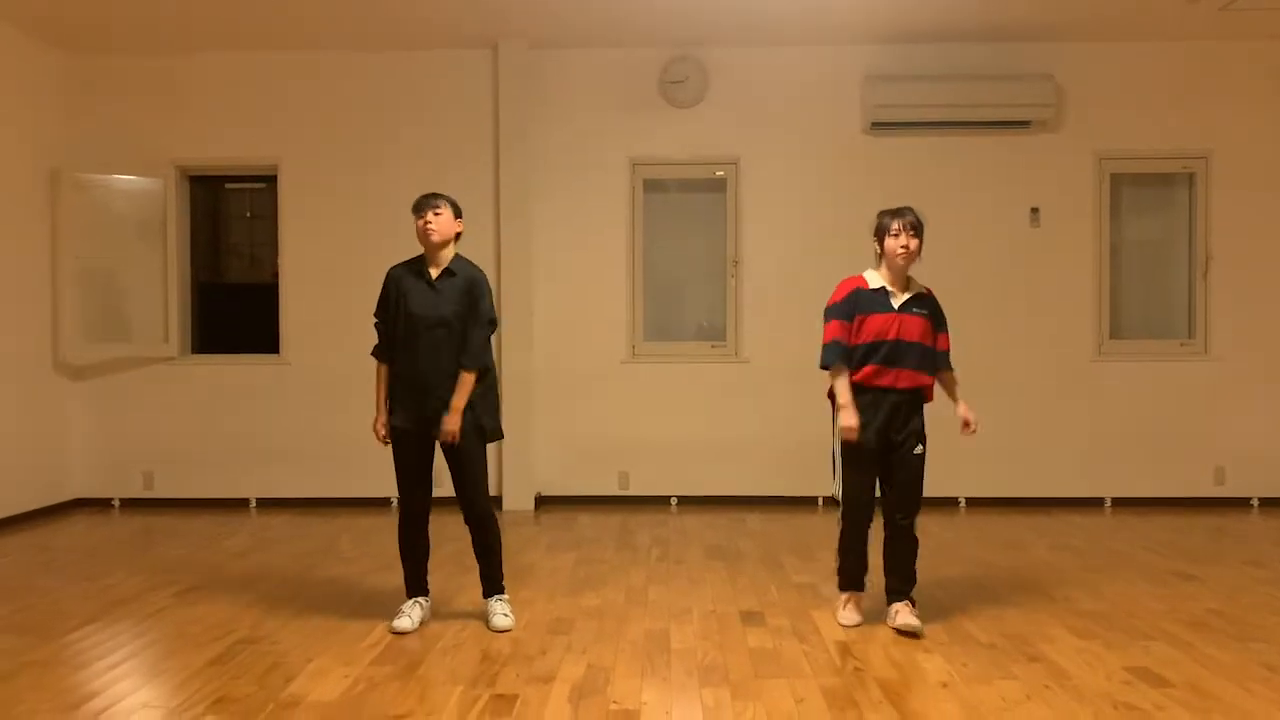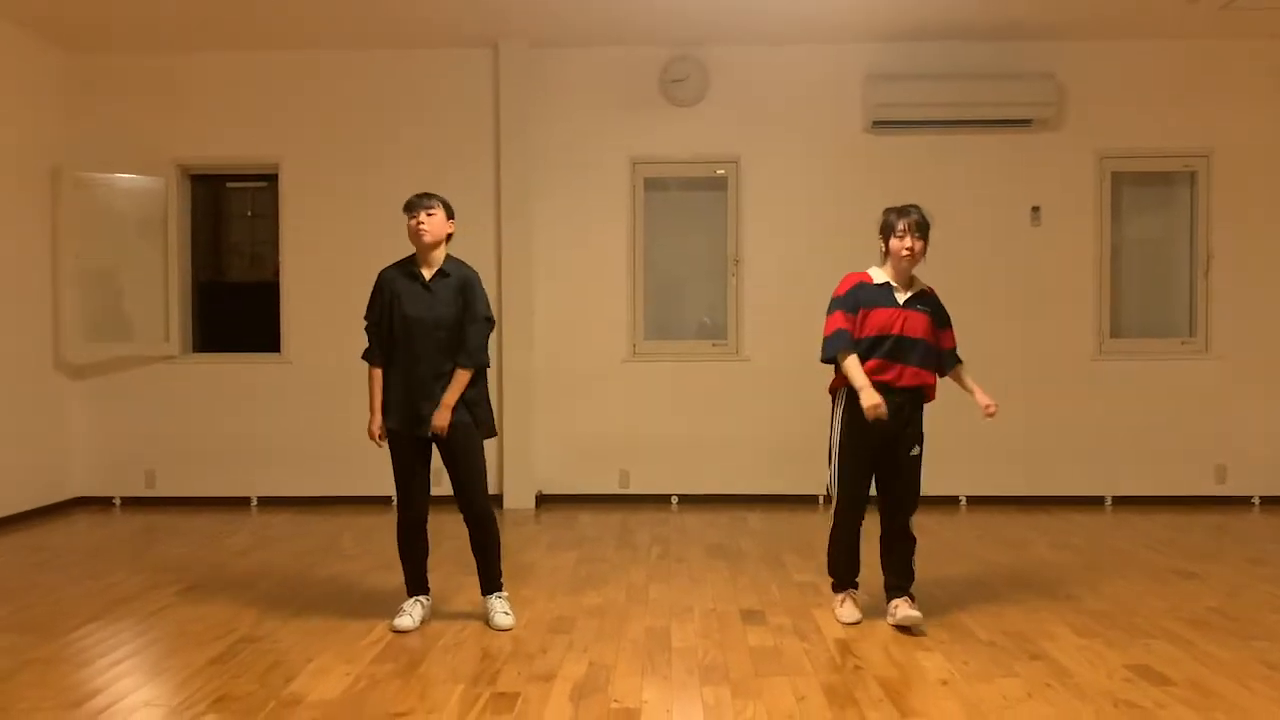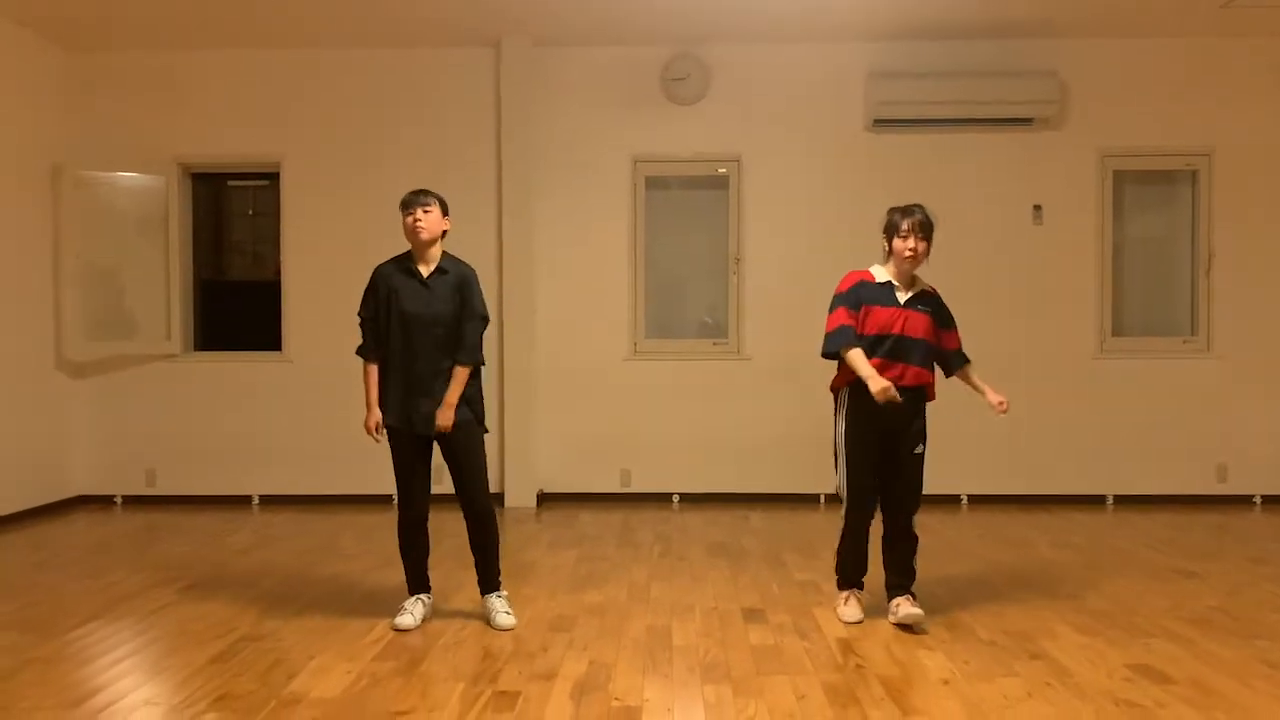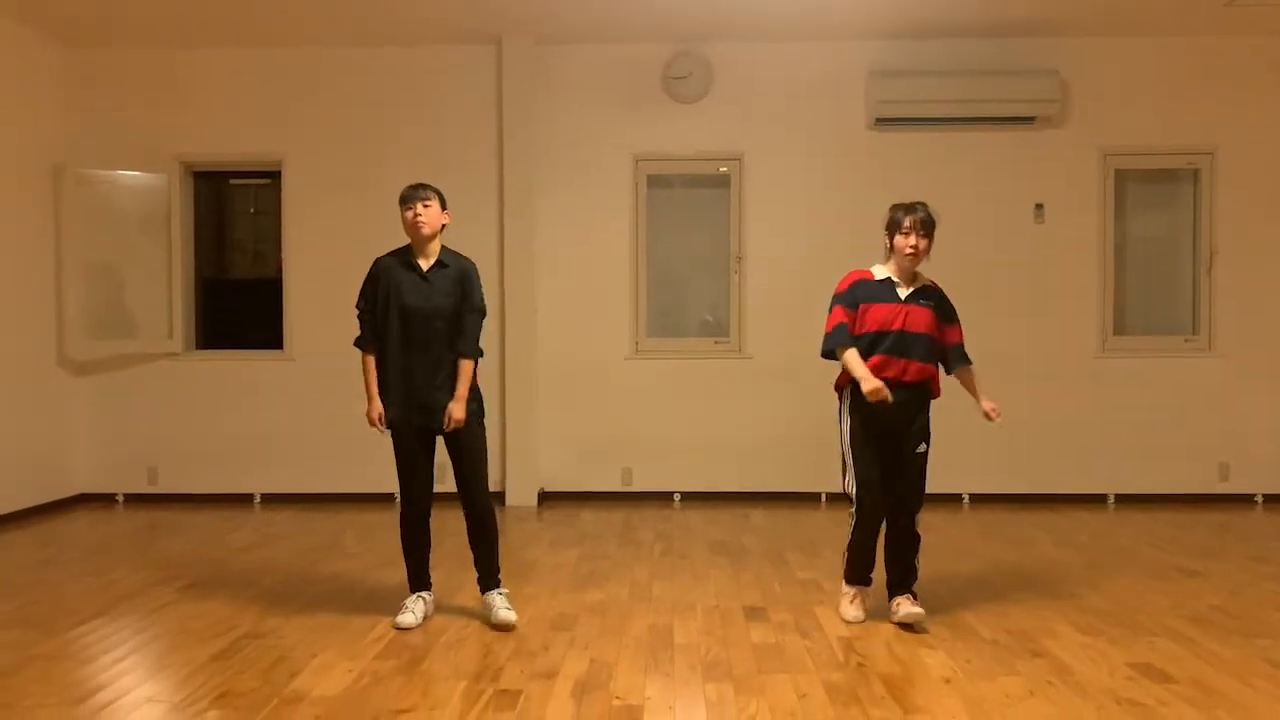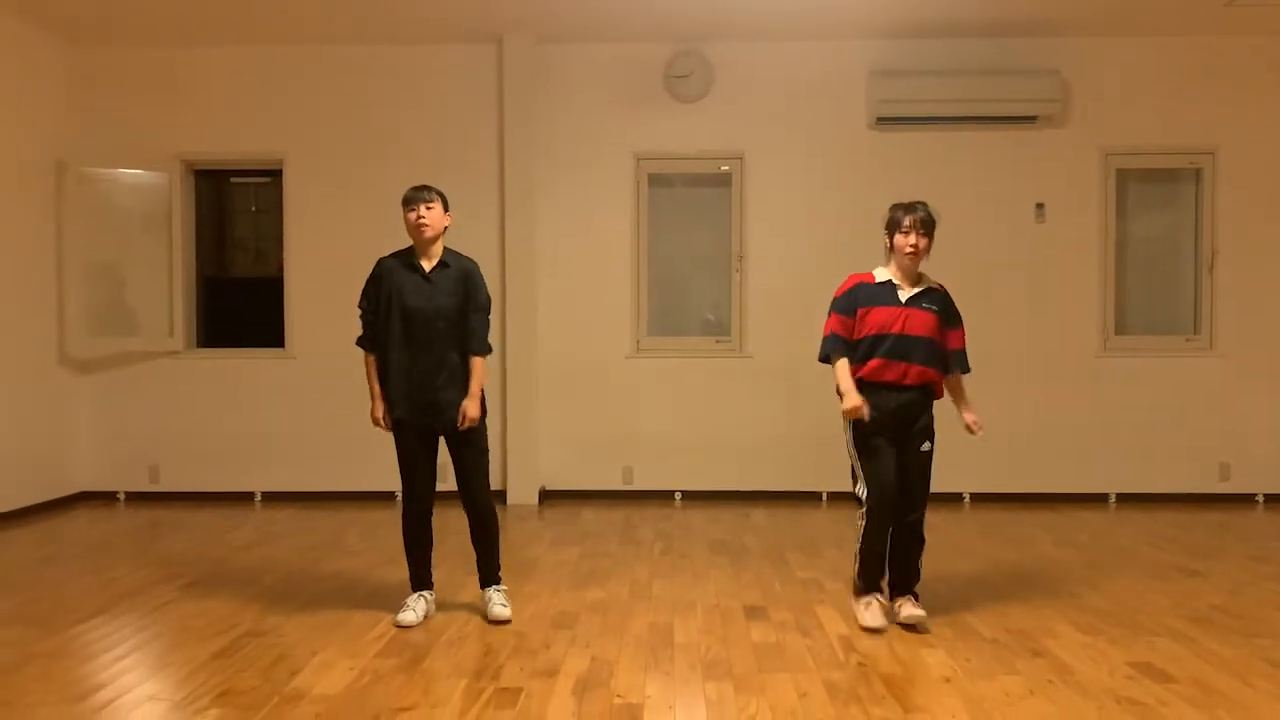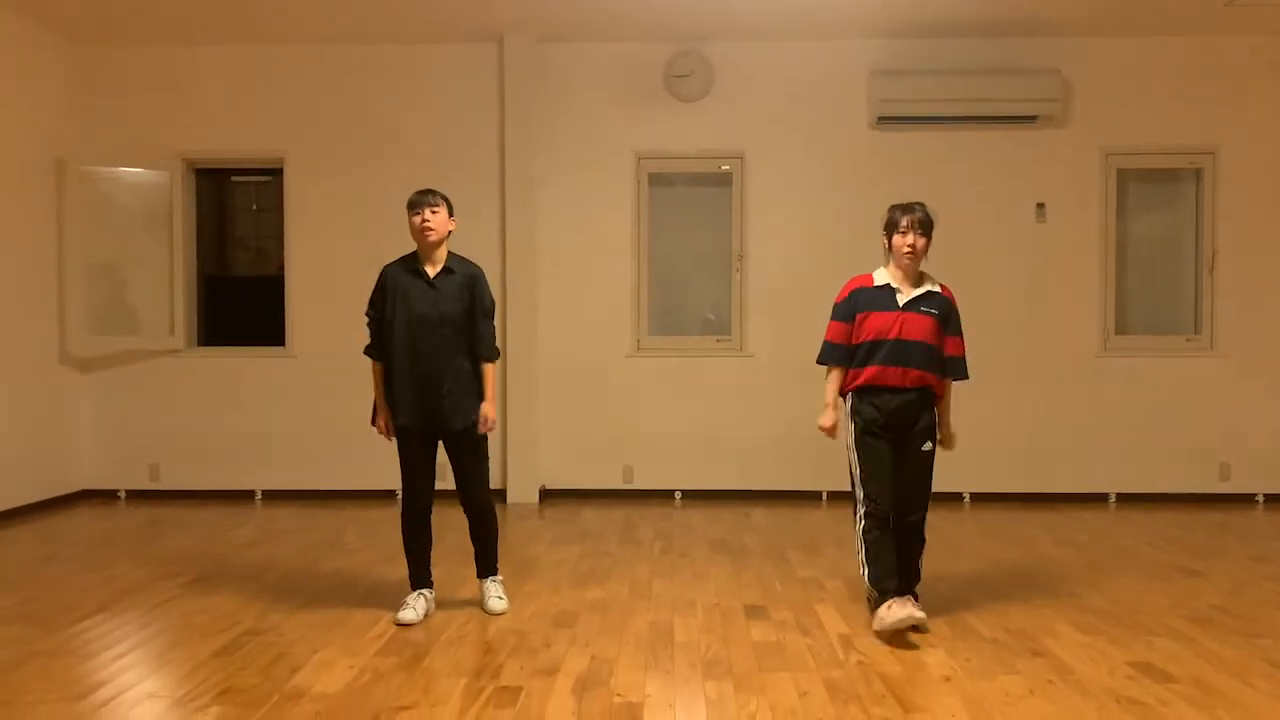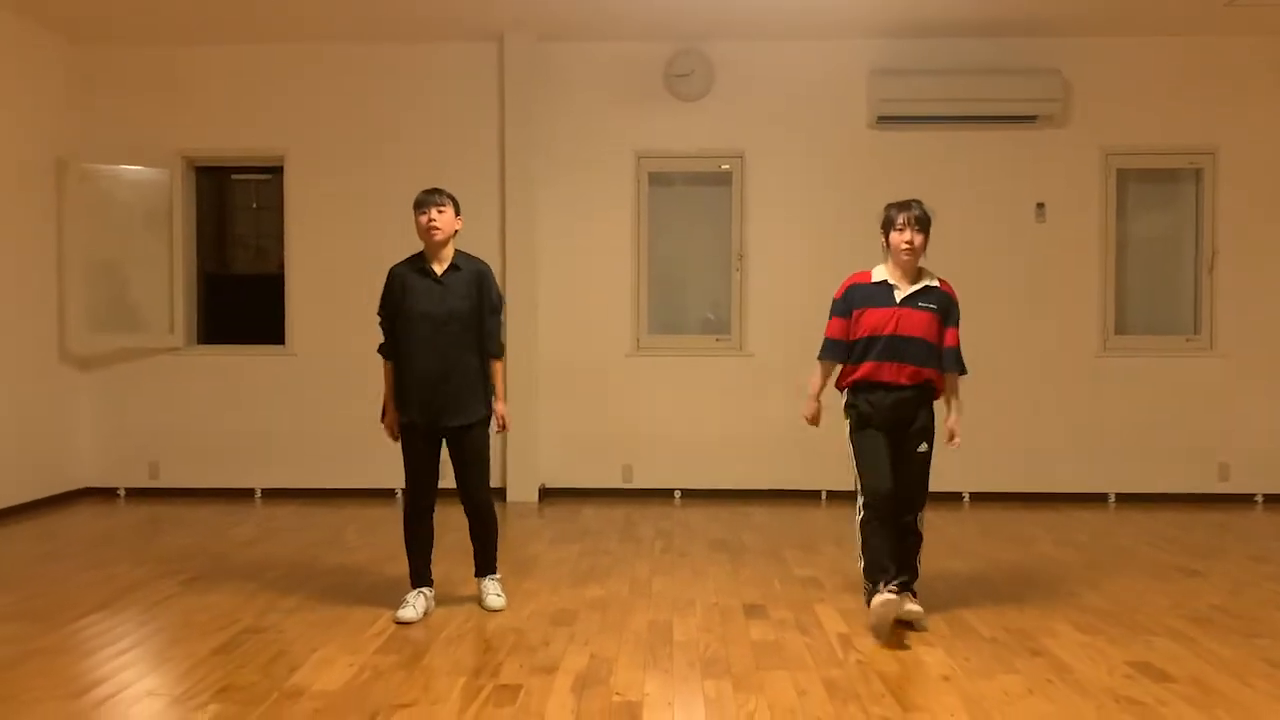
dt=0.1s
person 1, frame 1
left shoulder: (471, 279)
right shoulder: (398, 279)
left elbow: (476, 353)
right elbow: (385, 350)
left wrist: (455, 409)
right wrist: (381, 409)
left hip: (462, 411)
right hip: (408, 413)
left knee: (478, 506)
right knee: (412, 509)
left ankle: (496, 595)
right ankle: (417, 598)
person 1, frame 2
left shoulder: (465, 279)
right shoulder: (389, 280)
left elbow: (472, 352)
right elbow: (377, 352)
left wrist: (446, 406)
right wrist: (376, 410)
left hip: (457, 409)
right hip: (403, 413)
left knee: (476, 504)
right knee: (410, 509)
left ankle: (494, 593)
right ankle: (417, 596)
person 1, frame 3
left shoulder: (462, 276)
right shoulder: (385, 277)
left elbow: (469, 348)
right elbow: (371, 347)
left wrist: (449, 403)
right wrist: (372, 405)
left hip: (457, 406)
right hip: (403, 409)
left knee: (477, 501)
right knee: (412, 506)
left ankle: (493, 593)
right ankle: (418, 594)
person 1, frame 4
left shoulder: (462, 270)
right shoulder: (385, 270)
left elbow: (469, 341)
right elbow: (369, 338)
left wrist: (460, 398)
right wrist: (373, 396)
left hip: (457, 400)
right hip: (406, 403)
left knee: (477, 498)
right knee: (414, 503)
left ankle: (492, 590)
right ankle: (420, 592)
person 1, frame 5
left shoulder: (465, 271)
right shoulder: (387, 271)
left elbow: (477, 339)
right elbow: (372, 339)
left wrist: (474, 395)
right wrist: (377, 395)
left hip: (457, 400)
right hip: (407, 404)
left knee: (478, 496)
right knee: (417, 501)
left ankle: (493, 586)
right ankle: (421, 591)
person 1, frame 6
left shoulder: (470, 276)
right shoulder: (392, 277)
left elbow: (485, 344)
right elbow: (378, 347)
left wrist: (488, 399)
right wrist: (381, 404)
left hip: (461, 405)
right hip: (411, 408)
left knee: (476, 497)
right knee: (416, 501)
left ankle: (490, 579)
right ankle: (421, 589)
person 1, frame 7
left shoulder: (478, 274)
right shoulder: (400, 277)
left elbow: (492, 343)
right elbow: (390, 348)
left wrist: (499, 397)
right wrist: (389, 405)
left hip: (468, 405)
right hip: (416, 405)
left knee: (477, 496)
right knee: (418, 499)
left ankle: (489, 576)
right ankle: (421, 587)
person 2, frame 1
left shoulder: (926, 302)
right shoulder: (852, 292)
left elbow: (939, 361)
right elbow: (836, 356)
left wrist: (959, 403)
right wrist: (845, 408)
left hip: (908, 411)
right hip: (862, 413)
left knee: (903, 510)
right knee: (857, 506)
left ankle: (901, 600)
right ankle: (850, 590)
person 2, frame 2
left shoulder: (929, 300)
right shoulder: (855, 287)
left elbow: (948, 357)
right elbow: (841, 346)
left wrist: (977, 392)
right wrist: (864, 390)
left hip: (908, 409)
right hip: (860, 408)
left knee: (900, 508)
right knee: (850, 503)
left ankle: (900, 596)
right ankle: (844, 588)
person 2, frame 3
left shoulder: (931, 301)
right shoulder: (857, 285)
left elbow: (953, 358)
right elbow: (844, 340)
left wrist: (986, 392)
right wrist: (872, 378)
left hip: (910, 408)
right hip: (862, 402)
left knee: (902, 506)
right knee: (859, 502)
left ankle: (901, 594)
right ankle: (849, 587)
person 2, frame 4
left shoulder: (935, 297)
right shoulder: (857, 285)
left elbow: (954, 355)
right elbow: (840, 340)
left wrist: (980, 397)
right wrist: (865, 378)
left hip: (915, 406)
right hip: (866, 403)
left knee: (906, 506)
right knee: (870, 500)
left ankle: (902, 593)
right ankle: (856, 584)
person 2, frame 5
left shoulder: (938, 298)
right shoulder: (857, 288)
left elbow: (951, 361)
right elbow: (837, 348)
left wrist: (965, 408)
right wrist: (848, 393)
left hip: (918, 408)
right hip: (871, 406)
left knee: (911, 507)
right knee: (877, 500)
left ankle: (905, 593)
right ankle: (867, 592)
person 2, frame 6
left shoulder: (941, 300)
right shoulder: (858, 292)
left elbow: (949, 366)
right elbow: (836, 354)
left wrist: (945, 419)
right wrist: (830, 405)
left hip: (918, 412)
right hip: (869, 408)
left knee: (912, 509)
right knee: (876, 504)
left ankle: (906, 593)
right ankle: (884, 597)
person 2, frame 7
left shoulder: (941, 295)
right shoulder: (857, 287)
left elbow: (951, 361)
right elbow: (834, 348)
left wrist: (954, 412)
right wrist: (814, 396)
left hip: (917, 406)
right hip: (868, 403)
left knee: (910, 504)
right knee: (877, 496)
left ankle: (905, 590)
right ankle: (882, 589)
